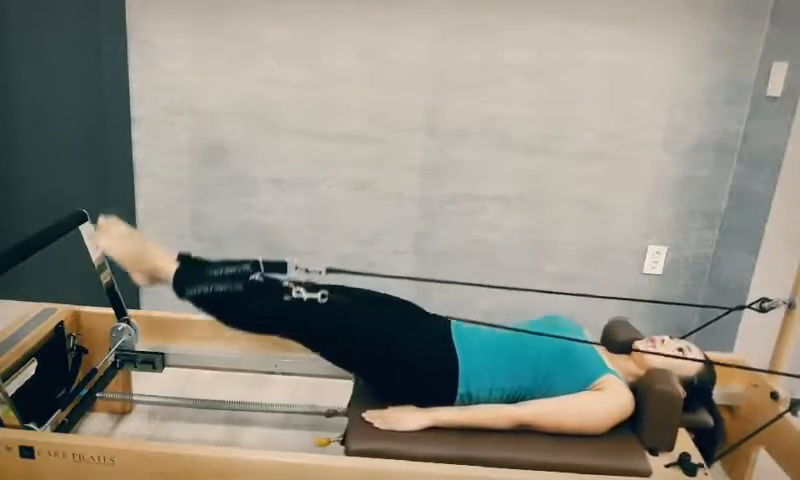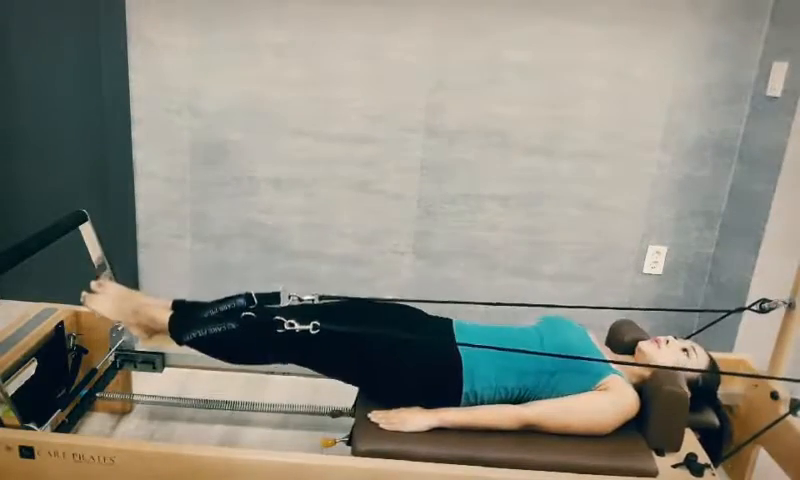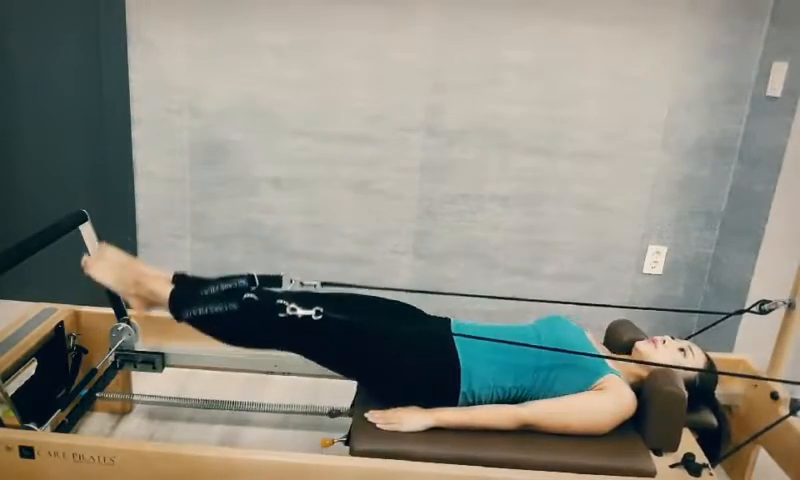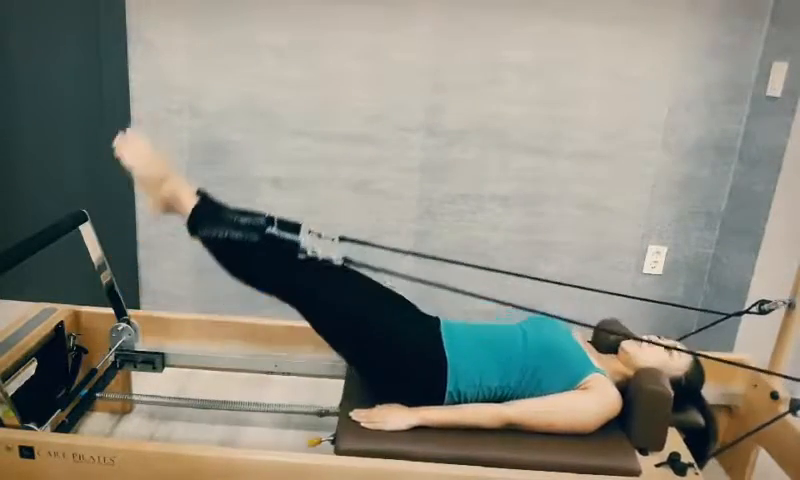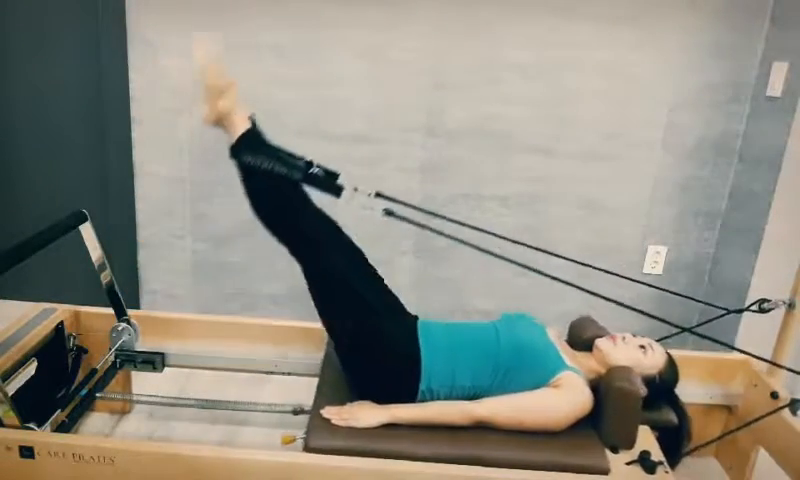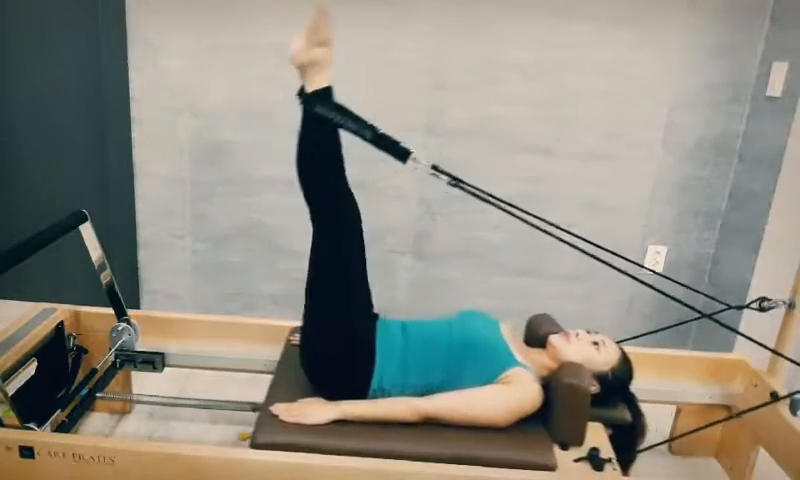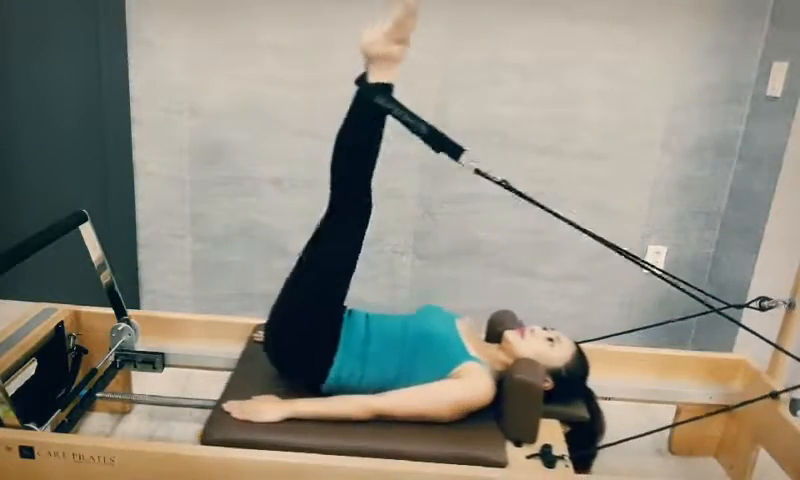
dt=0.4s
person 1, frame 1
left shoulder: (616, 401)
right shoulder: (597, 354)
left elbow: (519, 415)
left wrist: (426, 416)
left hip: (440, 378)
right hip: (442, 337)
left knee: (297, 312)
right knee: (302, 296)
left ankle: (166, 267)
right ankle: (168, 264)
person 1, frame 2
left shoulder: (621, 401)
right shoulder: (596, 349)
left elbow: (523, 414)
left wrist: (430, 416)
left hip: (445, 377)
right hip: (443, 337)
left knee: (292, 337)
right knee: (289, 312)
left ankle: (161, 317)
right ankle: (162, 311)
person 1, frame 3
left shoulder: (617, 402)
right shoulder: (594, 349)
left elbow: (520, 414)
left wrist: (428, 416)
left hip: (442, 376)
right hip: (440, 337)
left knee: (296, 324)
right knee: (287, 301)
left ankle: (163, 292)
right ankle: (162, 284)
person 1, frame 4
left shoulder: (603, 401)
right shoulder: (581, 351)
left elbow: (505, 414)
left wrist: (413, 415)
left hip: (428, 374)
right hip: (434, 334)
left knee: (303, 278)
right knee: (306, 262)
left ankle: (185, 203)
right ankle: (184, 198)
person 1, frame 5
left shoulder: (575, 397)
right shoulder: (558, 349)
left elbow: (476, 411)
left wrist: (386, 412)
left hip: (399, 372)
right hip: (413, 336)
left knee: (316, 242)
right knee: (320, 233)
left ankle: (238, 126)
right ankle: (238, 124)
person 1, frame 6
left shoulder: (525, 393)
right shoulder: (511, 345)
left elbow: (425, 409)
left wrist: (333, 410)
left hip: (348, 370)
right hip: (371, 338)
left knee: (335, 218)
person 1, frame 7
left shoulder: (478, 387)
right shoulder: (469, 334)
left elbow: (376, 407)
left wrist: (285, 408)
left hip: (309, 355)
right hip: (326, 334)
left knee: (348, 206)
